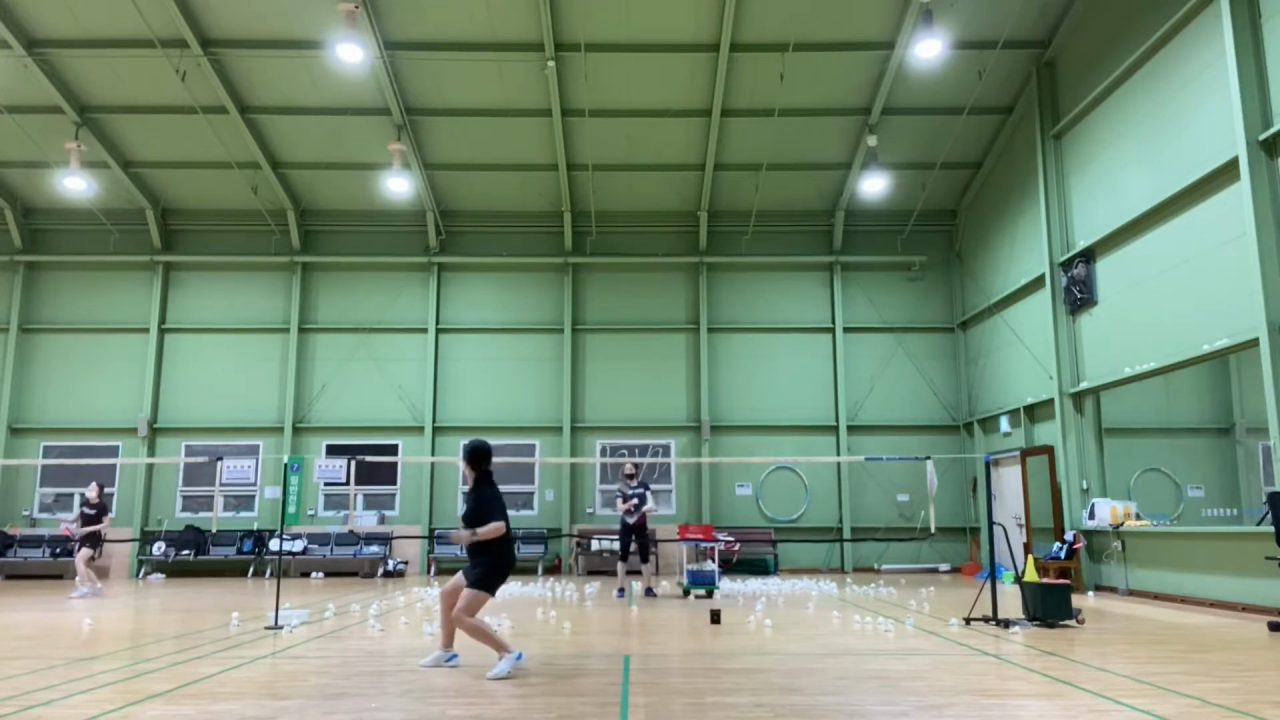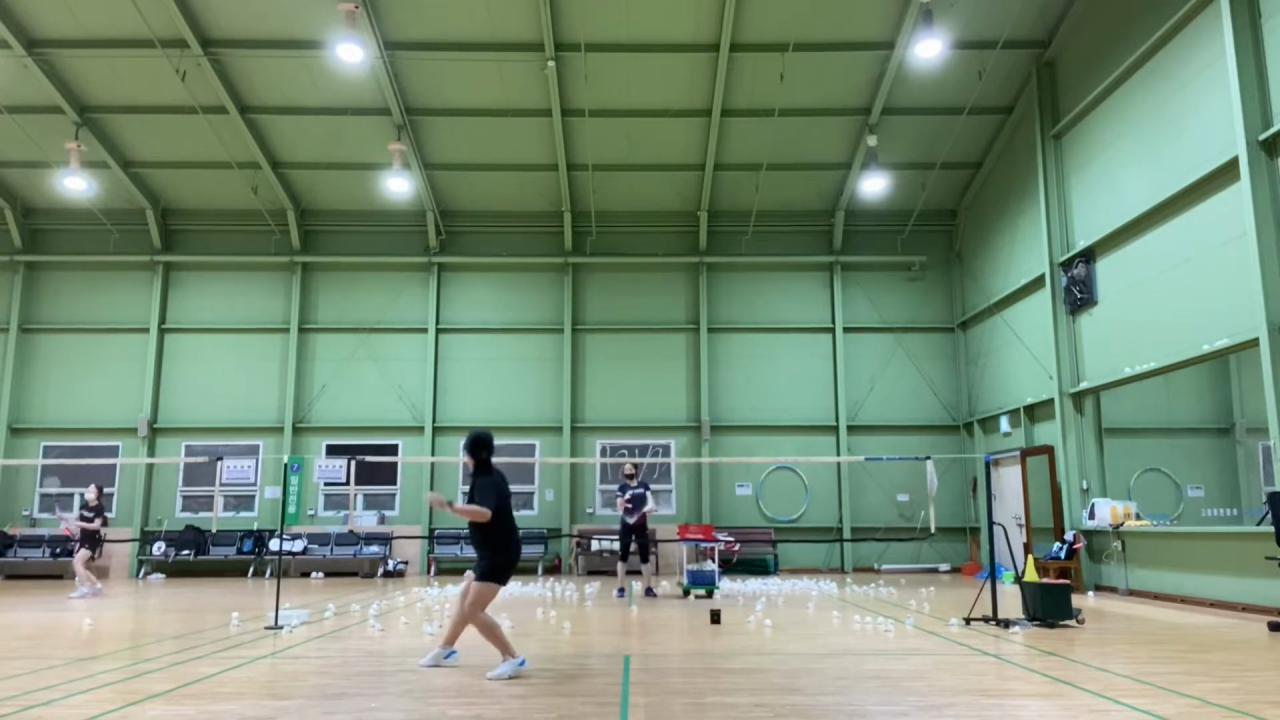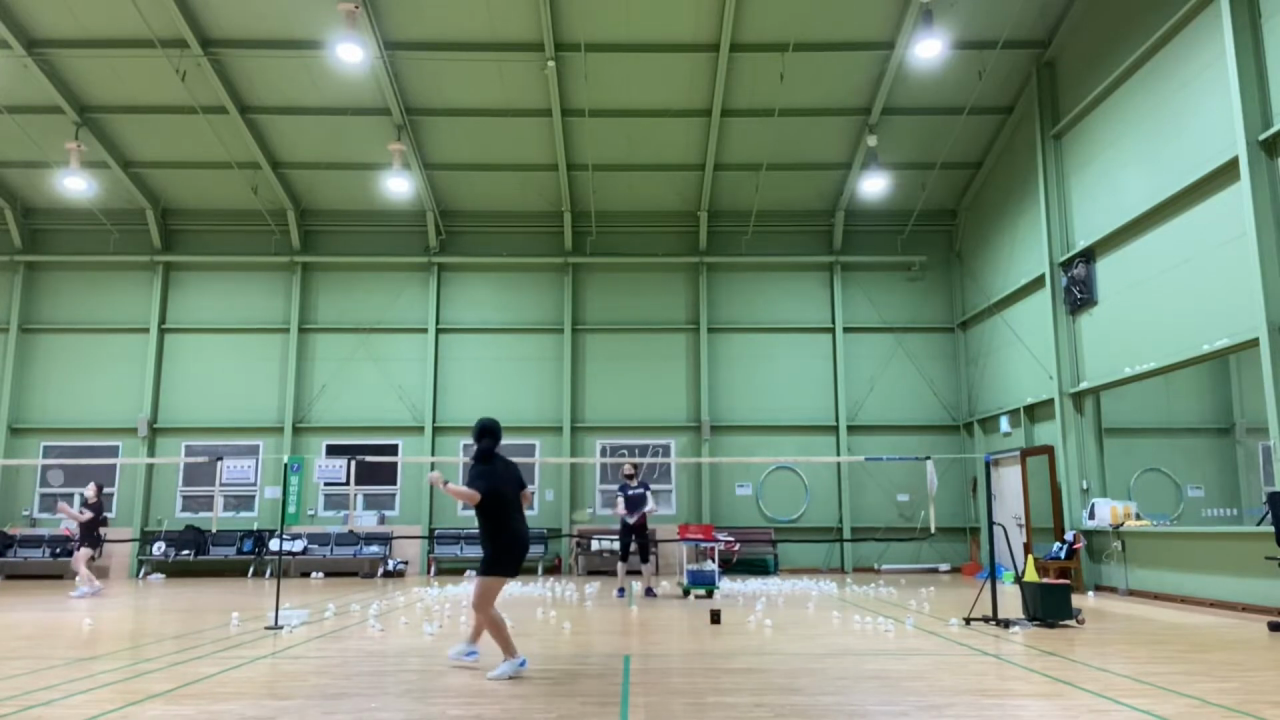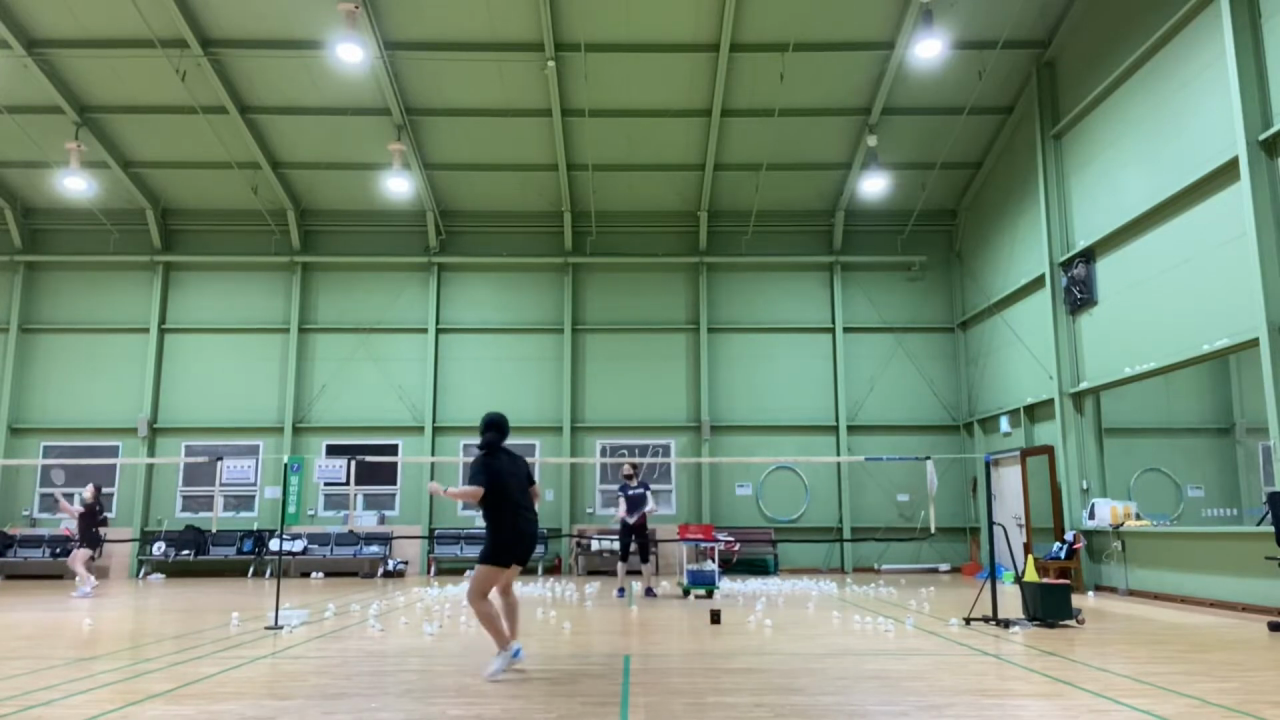
dt=0.1s
person 1, frame 1
left shoulder: (486, 493)
right shoulder: (477, 486)
left elbow: (499, 527)
left wrist: (473, 534)
left hip: (494, 561)
right hip: (481, 561)
left knee: (461, 615)
right knee: (447, 594)
left ankle: (509, 654)
right ankle: (446, 652)
person 1, frame 2
left shoulder: (484, 481)
right shoulder: (493, 475)
left elbow: (484, 514)
left wrist: (449, 506)
left hip: (498, 553)
right hip: (499, 550)
left knee: (474, 610)
right knee: (466, 597)
left ankle: (513, 659)
right ankle: (445, 650)
person 1, frame 3
left shoulder: (481, 467)
right shoulder: (508, 466)
left elbow: (472, 497)
right elbow: (526, 498)
left wrist: (443, 483)
left hip: (502, 544)
right hip: (514, 539)
left knee: (481, 604)
right knee: (482, 599)
left ankle: (514, 659)
right ankle: (471, 646)
person 1, frame 4
left shoulder: (482, 462)
right shoulder: (519, 460)
left elbow: (475, 493)
right elbow: (535, 494)
left wrist: (443, 491)
left hip: (503, 534)
right hip: (528, 531)
left knee: (476, 595)
right knee: (504, 587)
left ankle: (507, 650)
right ankle: (512, 643)
